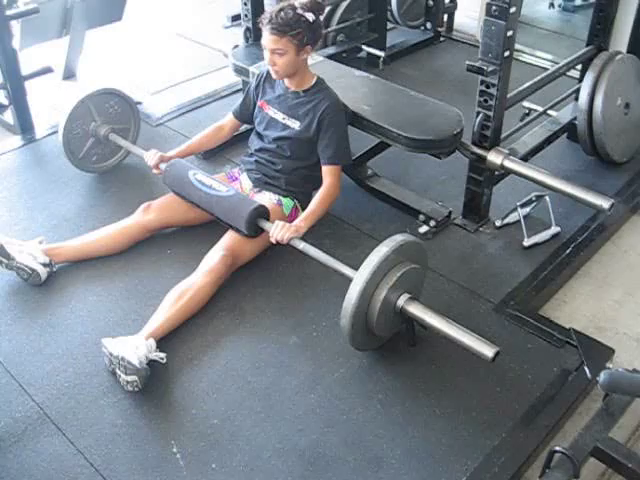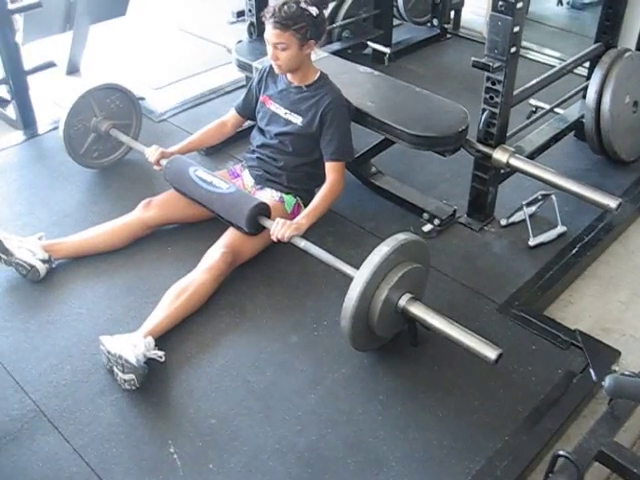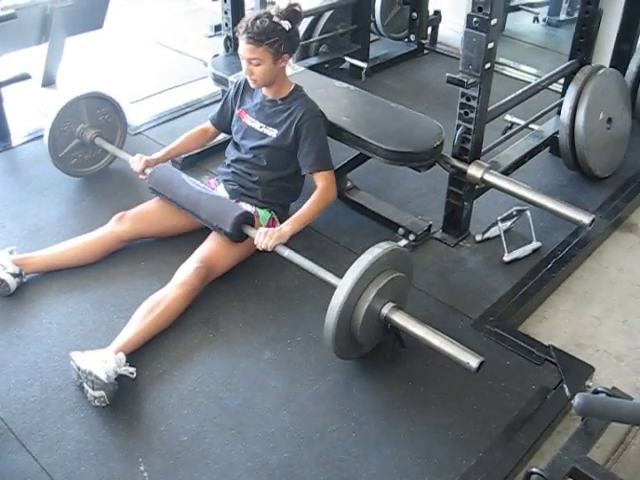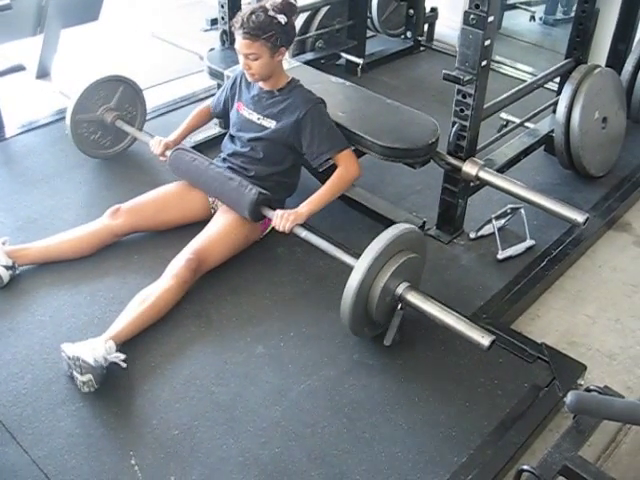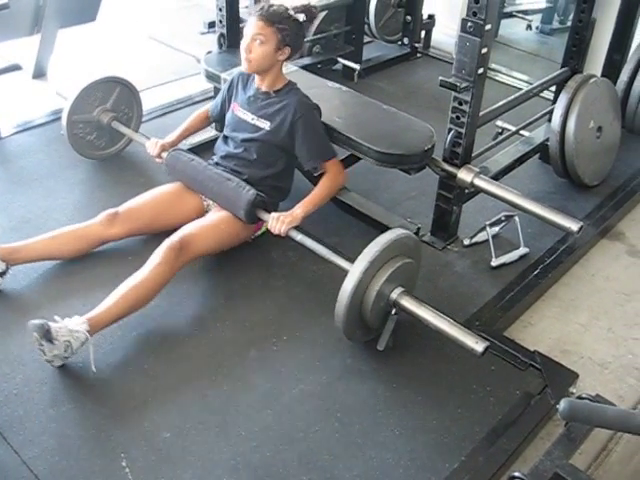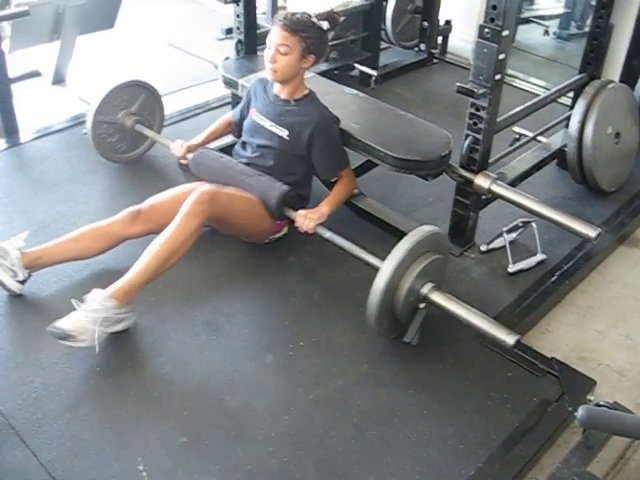
dt=0.5s
person 1, frame 1
left shoulder: (326, 107)
right shoulder: (265, 81)
left elbow: (331, 182)
right elbow: (226, 127)
left wrist: (300, 225)
right wrist: (171, 155)
left hip: (280, 198)
right hip: (242, 177)
left knee: (220, 259)
right knee: (149, 213)
left ankle: (141, 345)
right ankle: (42, 256)
person 1, frame 2
left shoulder: (329, 103)
right shoulder: (268, 75)
left elbow: (335, 179)
right elbow: (229, 123)
left wrist: (301, 223)
right wrist: (173, 151)
left hip: (283, 194)
right hip: (245, 172)
left knee: (221, 256)
right knee: (150, 209)
left ankle: (139, 343)
right ankle: (42, 251)
person 1, frame 3
left shoulder: (304, 115)
right shoulder: (242, 88)
left elbow: (327, 187)
right elbow: (208, 130)
left wrist: (285, 230)
right wrist: (157, 158)
left hip: (258, 209)
right hip: (218, 188)
left knee: (194, 271)
right knee: (123, 223)
left ankle: (110, 359)
person 1, frame 4
left shoulder: (305, 107)
right shoulder: (241, 81)
left elbow: (349, 167)
right elbow: (209, 108)
left wrist: (302, 211)
right wrist: (173, 140)
left knee: (186, 265)
right knee: (118, 217)
left ankle: (103, 348)
person 1, frame 5
left shoulder: (298, 109)
right shoulder: (239, 81)
left elbow: (335, 173)
right elbow: (209, 113)
left wrist: (296, 213)
right wrist: (171, 140)
left knee: (176, 247)
right knee: (113, 220)
left ankle: (79, 331)
person 1, frame 6
left shoulder: (316, 120)
right shoulder: (260, 88)
left elbow: (346, 179)
left wrist: (319, 212)
right wrist: (194, 144)
left hip: (268, 212)
right hip: (227, 184)
left knee: (204, 199)
right knee: (135, 217)
left ankle: (111, 304)
